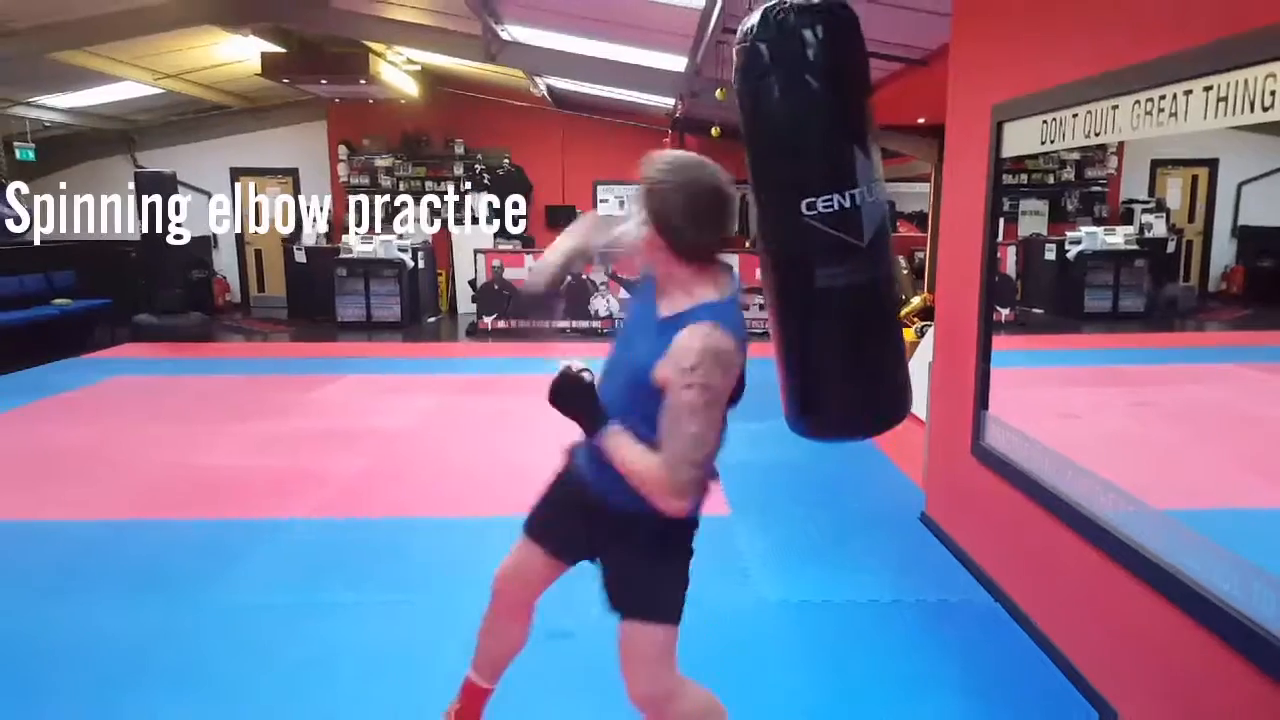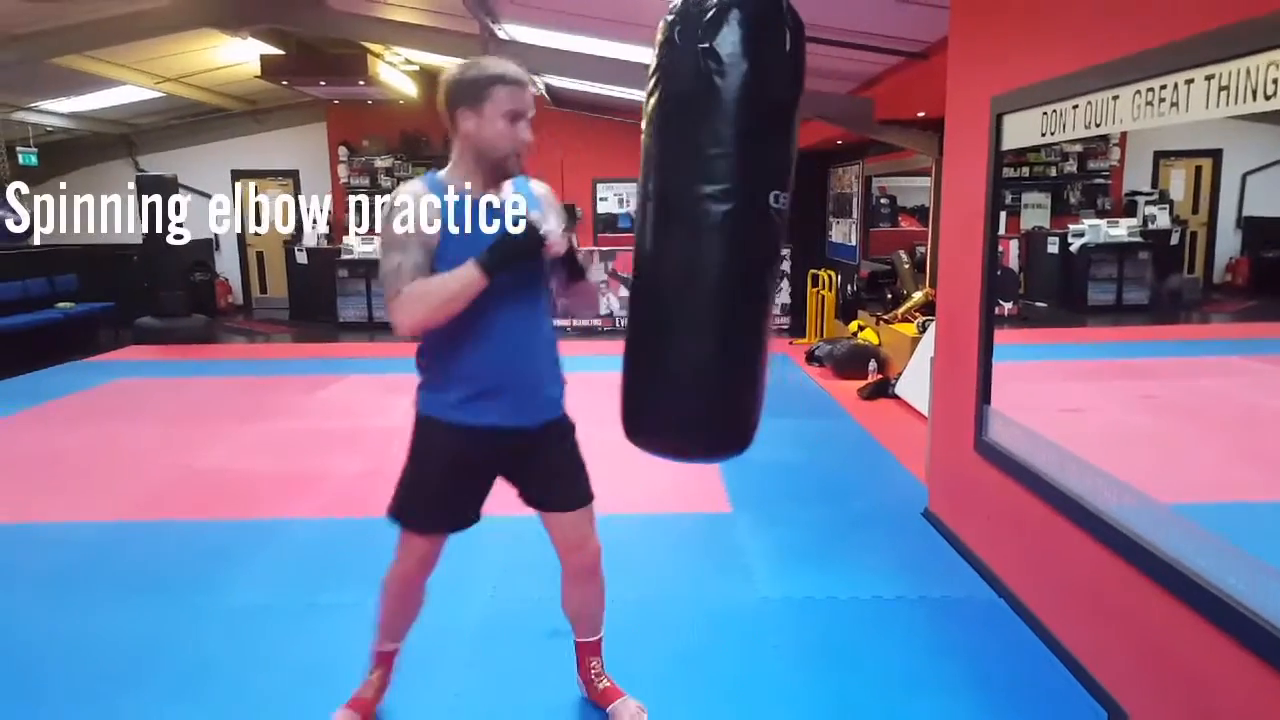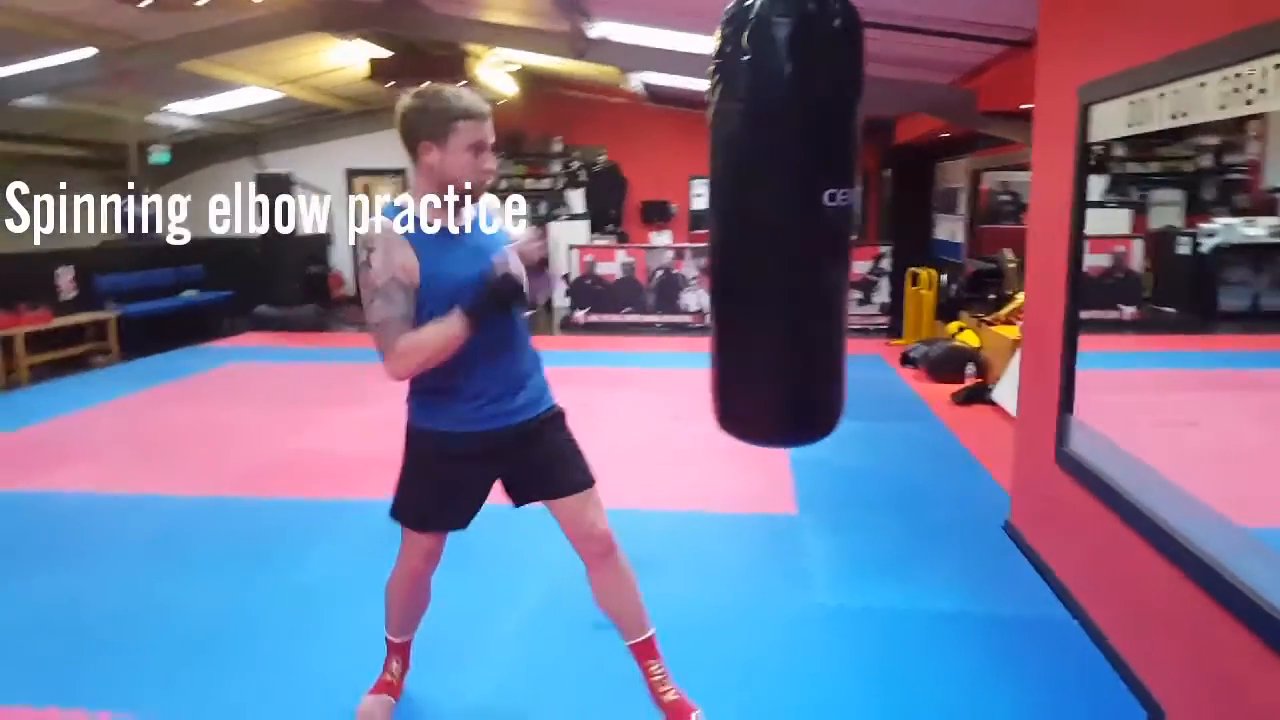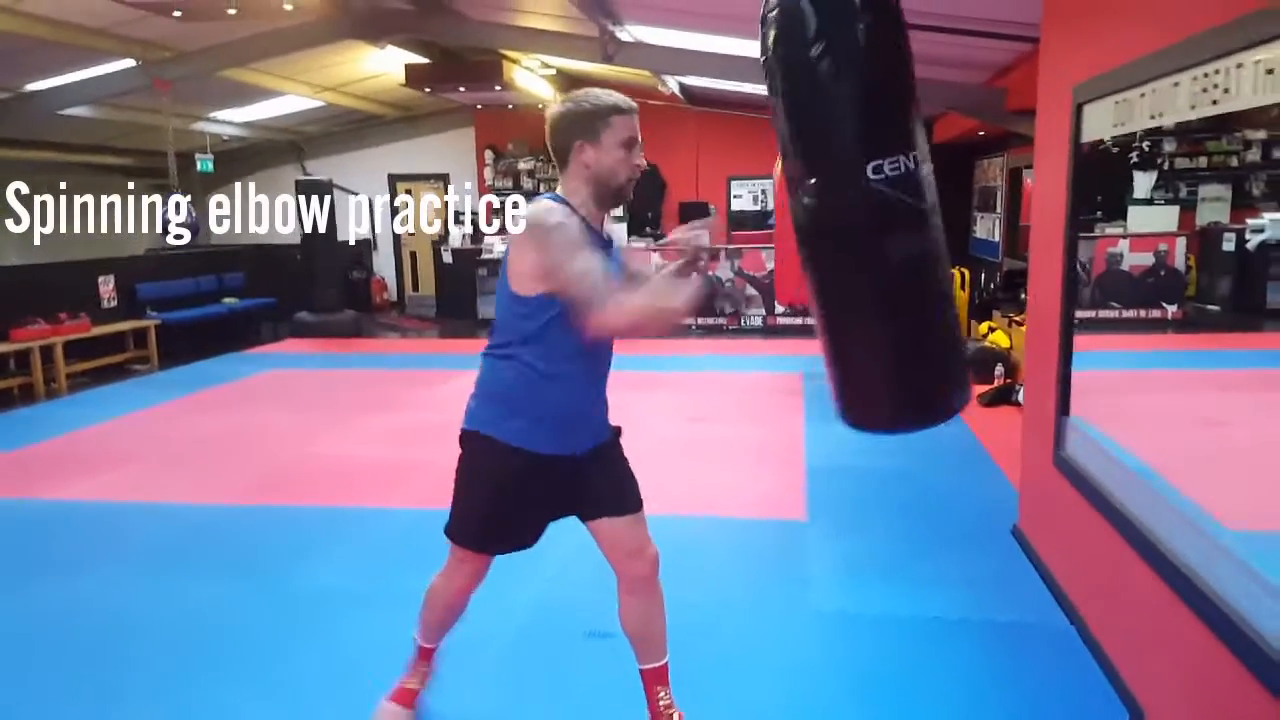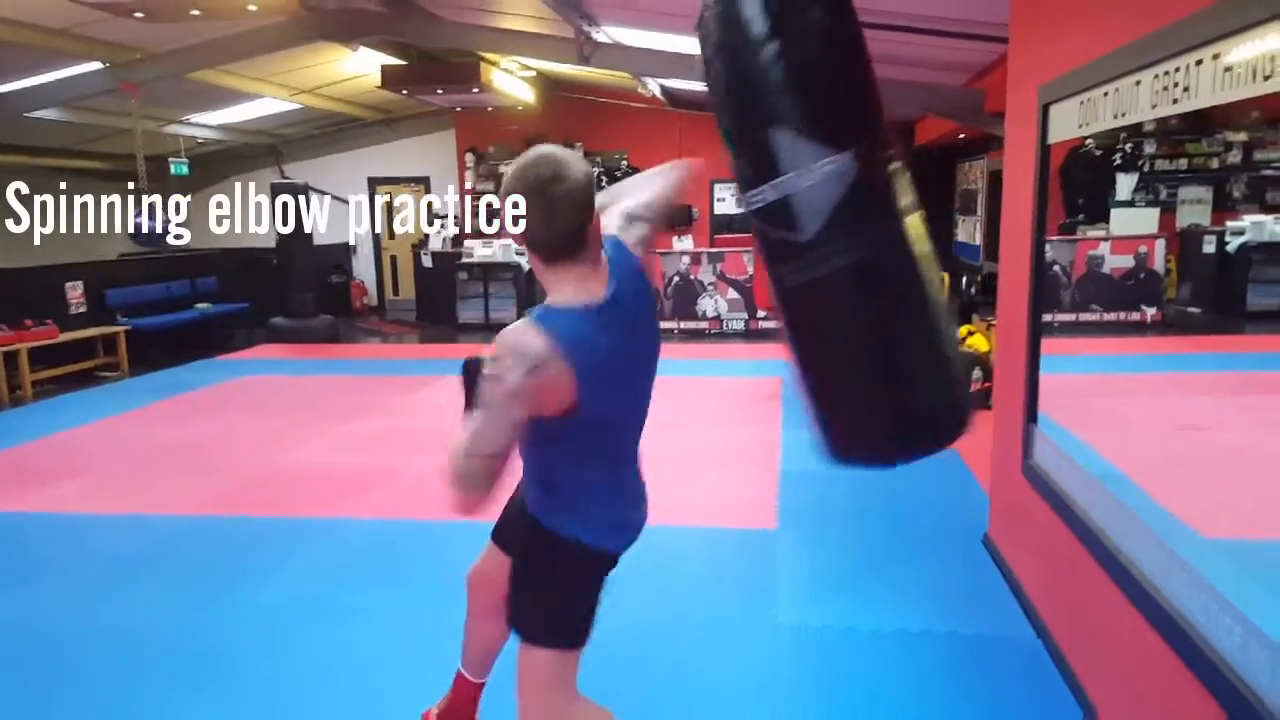
dt=1s
person 1, frame 1
left shoulder: (702, 346)
right shoulder: (675, 270)
left elbow: (676, 494)
right elbow: (602, 227)
left wrist: (593, 421)
right wrist: (559, 255)
left hip: (651, 514)
right hip: (594, 473)
right knee: (512, 586)
person 1, frame 2
left shoulder: (538, 198)
right shoulder: (419, 203)
right elbow: (406, 316)
right wrist: (492, 261)
left hip: (540, 416)
right hip: (453, 421)
left knee: (581, 551)
right knee: (414, 557)
person 1, frame 3
right shoulder: (389, 241)
right elbow: (397, 357)
left wrist: (531, 271)
right wrist: (477, 307)
left hip: (529, 414)
right hip: (445, 431)
left knee: (597, 538)
right knee: (418, 556)
right ankle: (394, 667)
person 1, frame 4
left shoulder: (593, 230)
right shoulder: (555, 229)
left elbow: (642, 283)
right elbow: (615, 315)
left wrist: (672, 277)
right wrist: (695, 291)
left hip: (585, 437)
right hip: (512, 438)
left knee: (639, 563)
right knee: (467, 567)
right ankle: (420, 666)
person 1, frame 5
left shoulder: (527, 351)
right shoulder: (627, 246)
left elbow: (469, 490)
right elbow: (666, 178)
left wrist: (485, 400)
left hip: (576, 519)
right hip: (579, 494)
right knee: (486, 584)
